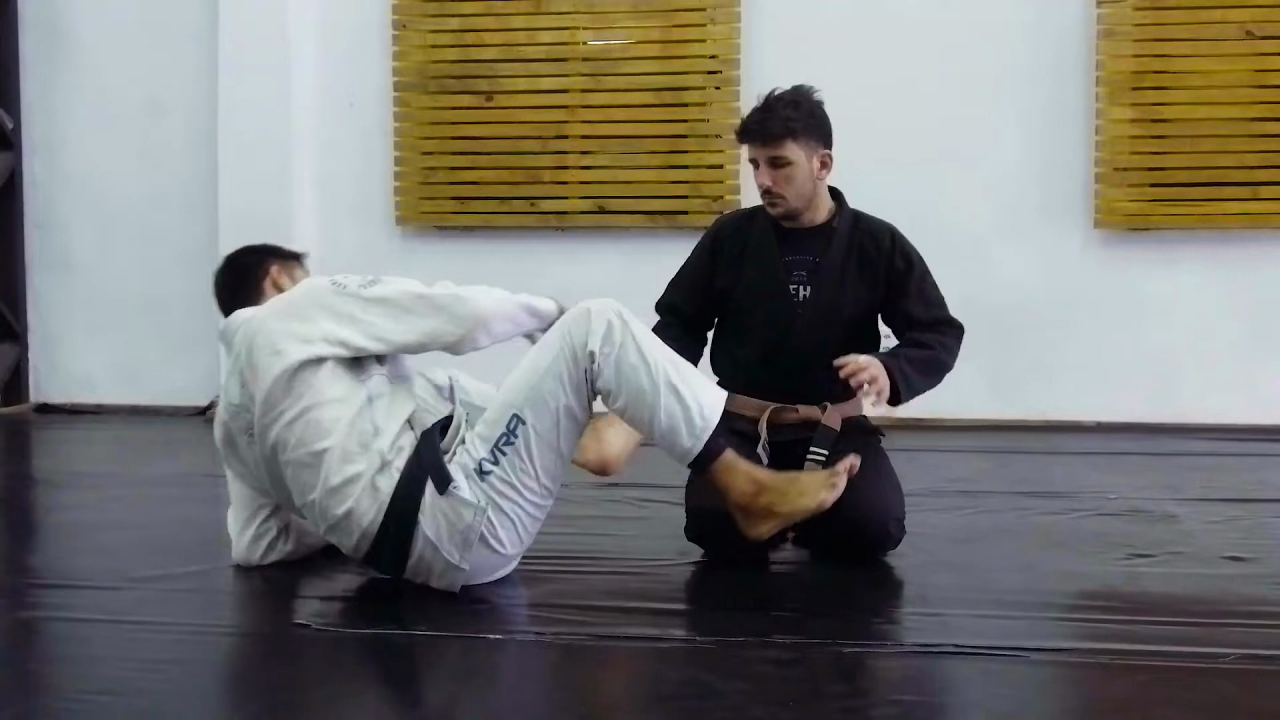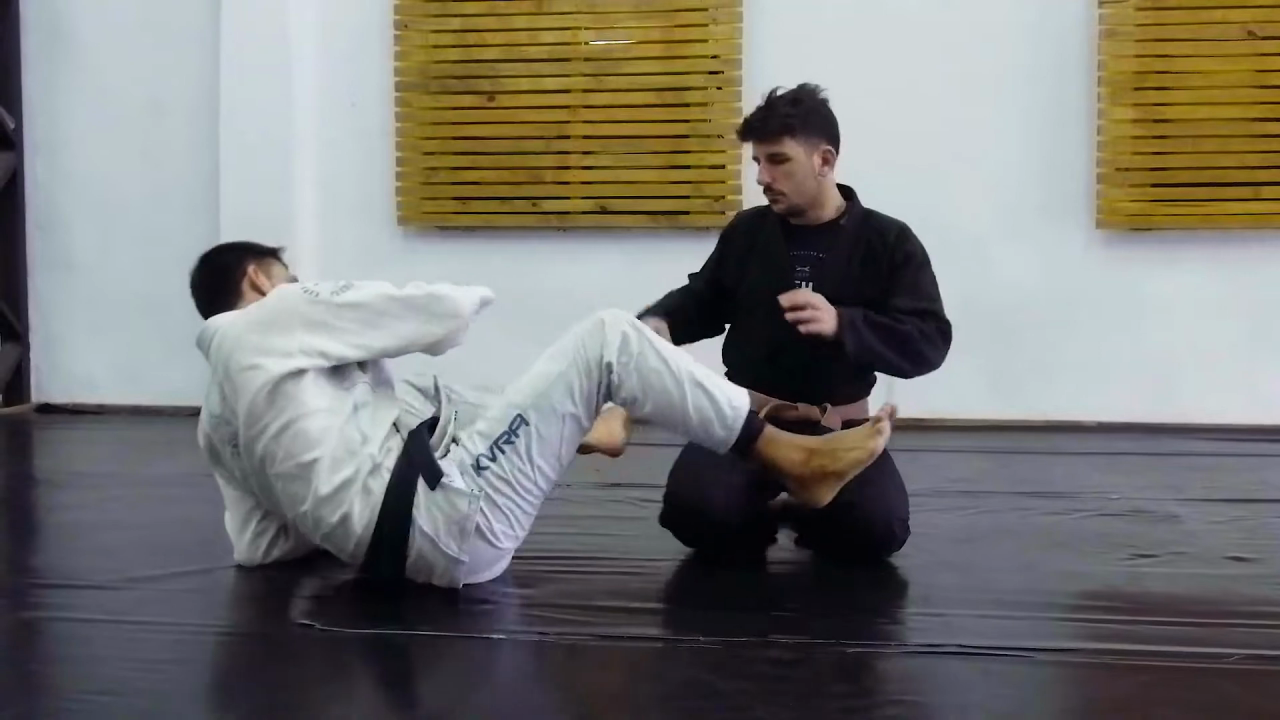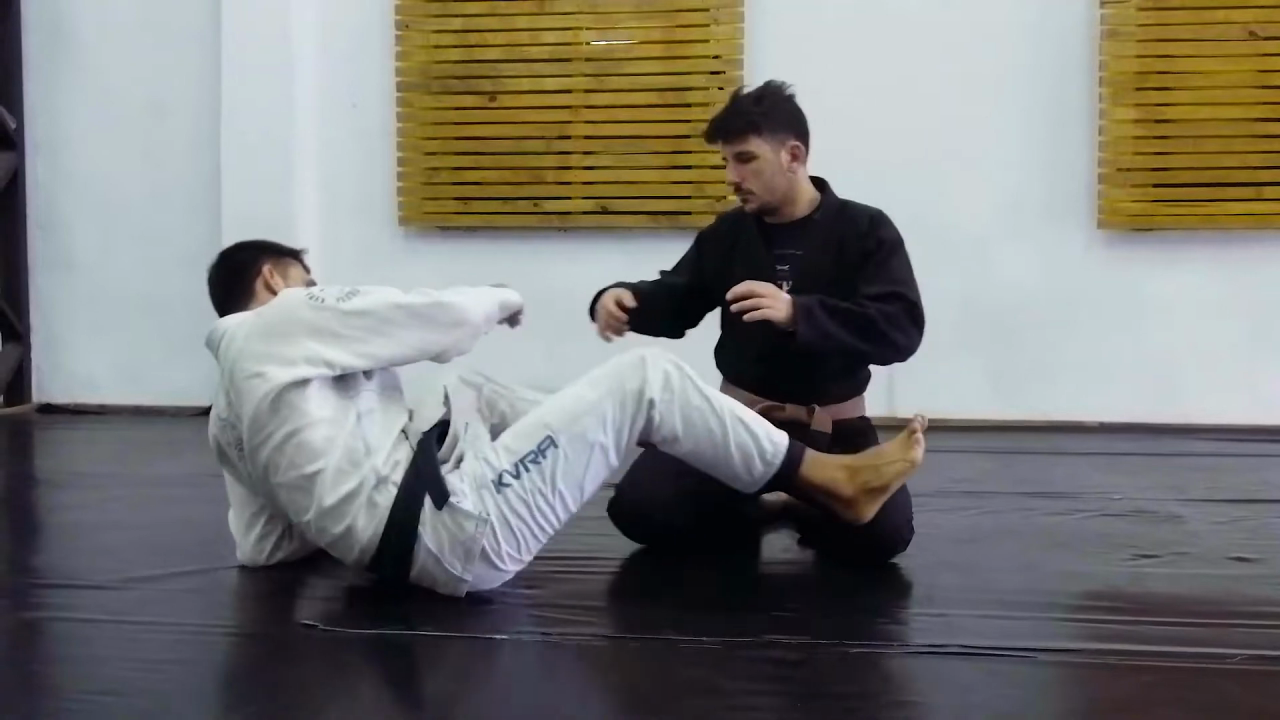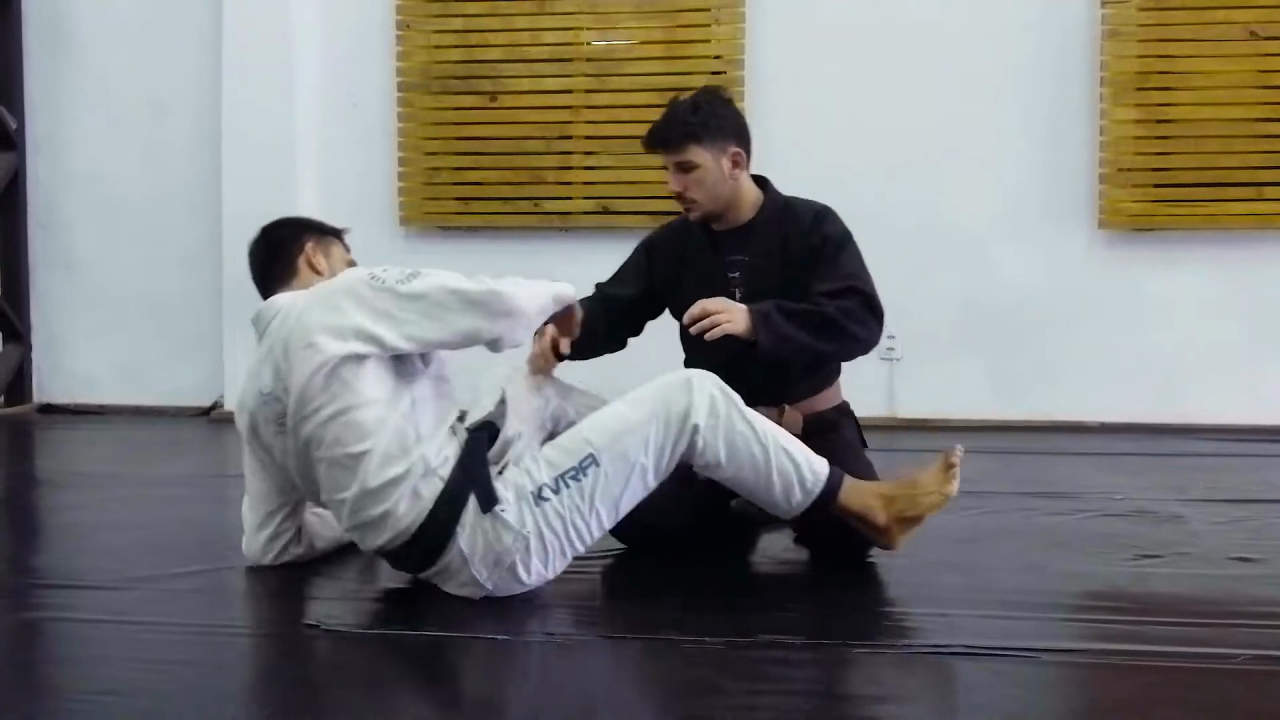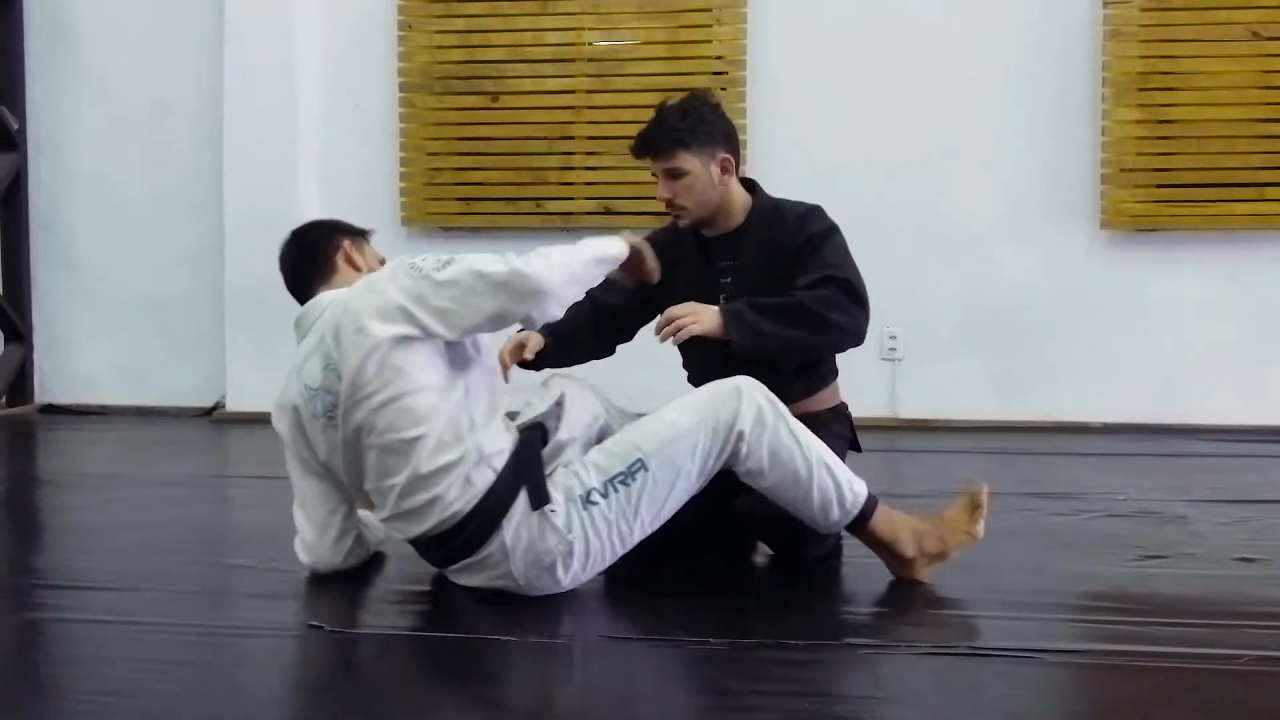
dt=0.2s
person 1, frame 1
left shoulder: (233, 417)
right shoulder: (301, 308)
left elbow: (257, 546)
right elbow: (464, 313)
right wrist: (546, 312)
left hip: (408, 548)
right hip: (460, 526)
left knee: (426, 388)
right knee: (598, 325)
left ankle: (581, 433)
right ankle: (748, 488)
person 1, frame 2
left shoulder: (216, 422)
right shoulder: (277, 317)
left elbow: (258, 546)
right elbow: (439, 313)
right wrist: (473, 293)
left hip: (400, 549)
right hip: (454, 523)
left knee: (405, 396)
right knee: (609, 337)
left ankle: (575, 434)
right ankle: (795, 460)
person 1, frame 3
left shoulder: (227, 420)
right shoulder: (284, 321)
left elbow: (263, 546)
right elbow: (446, 318)
right wrist: (502, 298)
left hip: (409, 551)
right hip: (462, 535)
left knee: (463, 393)
right knee: (644, 376)
left ankle: (600, 441)
right ankle: (834, 480)
person 1, frame 4
left shoulder: (255, 396)
right shoulder: (340, 299)
left elbow: (269, 546)
right elbow: (499, 308)
right wrist: (559, 297)
left hip: (435, 550)
right hip: (495, 542)
left knee: (533, 395)
right knee: (691, 398)
right ankle: (869, 507)
person 1, frame 5
left shoulder: (295, 394)
right shoulder: (387, 291)
left elbow: (326, 553)
right elbow: (531, 284)
right wrist: (614, 247)
left hip: (467, 554)
right hip: (535, 539)
left knee: (578, 408)
right knee: (736, 405)
left ankle: (700, 495)
right ankle: (897, 537)
person 2, frame 1
left shoulder: (878, 245)
right shoulder: (731, 236)
left elbow: (940, 333)
right elbow: (681, 322)
left wrist: (891, 372)
left hip: (834, 430)
right hip: (743, 426)
left knee: (872, 529)
right knee: (723, 528)
person 2, frame 2
left shoulder: (886, 242)
right shoulder: (746, 232)
left elbow: (930, 341)
right elbow: (702, 302)
left wrist: (839, 323)
right wrist: (658, 321)
left hip: (838, 429)
left knee: (877, 530)
right knee: (696, 514)
left ankle: (806, 508)
right ankle: (772, 507)
person 2, frame 3
left shoulder: (865, 231)
right shoulder: (726, 234)
left elbow: (901, 329)
right elbow: (676, 301)
left wrist: (797, 312)
right wrist: (620, 298)
left hip: (831, 429)
left knee: (881, 534)
right knee: (641, 510)
left ankle: (806, 507)
right ankle: (752, 509)
person 2, frame 4
left shoulder: (813, 229)
right shoulder: (672, 243)
left elbow: (860, 322)
right elbow: (616, 309)
left wrist: (757, 321)
right wrist: (566, 331)
left hip: (810, 425)
left knee: (850, 531)
right knee: (637, 520)
right ankle: (751, 508)
person 2, frame 5
left shoulder: (802, 229)
right shoulder: (667, 249)
left elbow: (846, 314)
right elbow: (600, 314)
left wrist: (729, 320)
right wrist: (543, 339)
left hip: (804, 424)
left knee: (799, 534)
left ankle: (760, 505)
right ankle: (741, 506)
